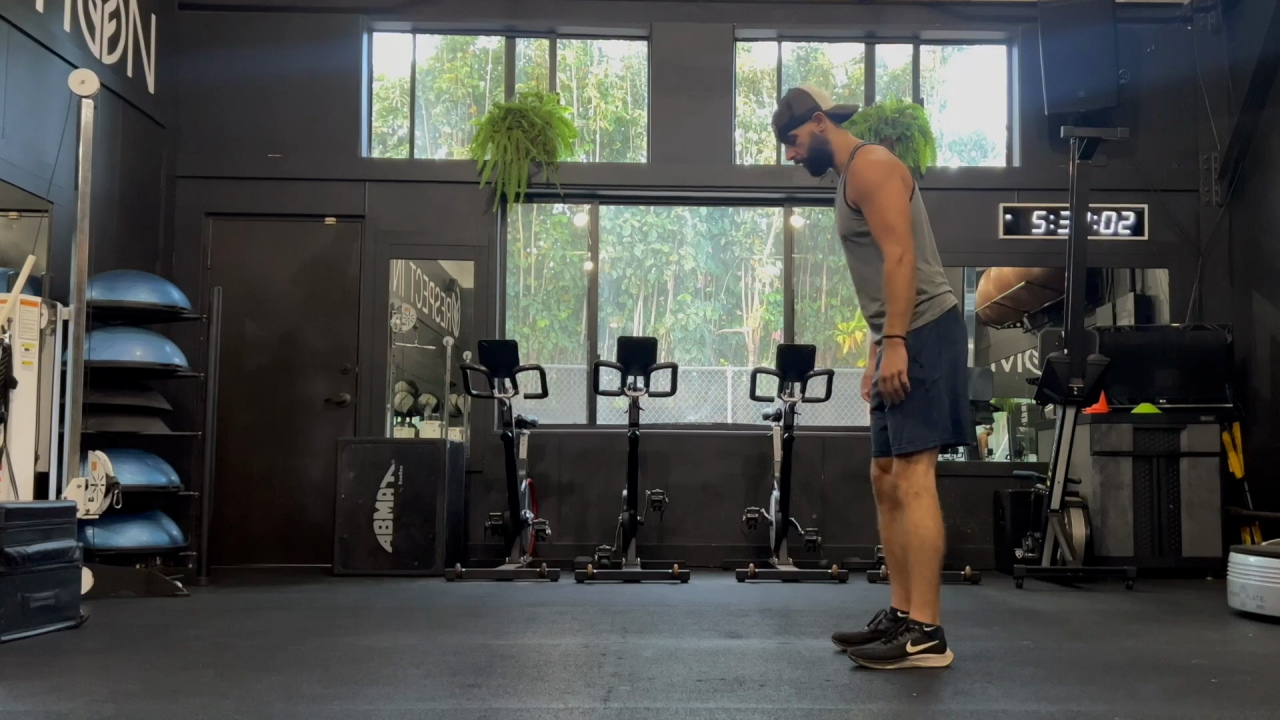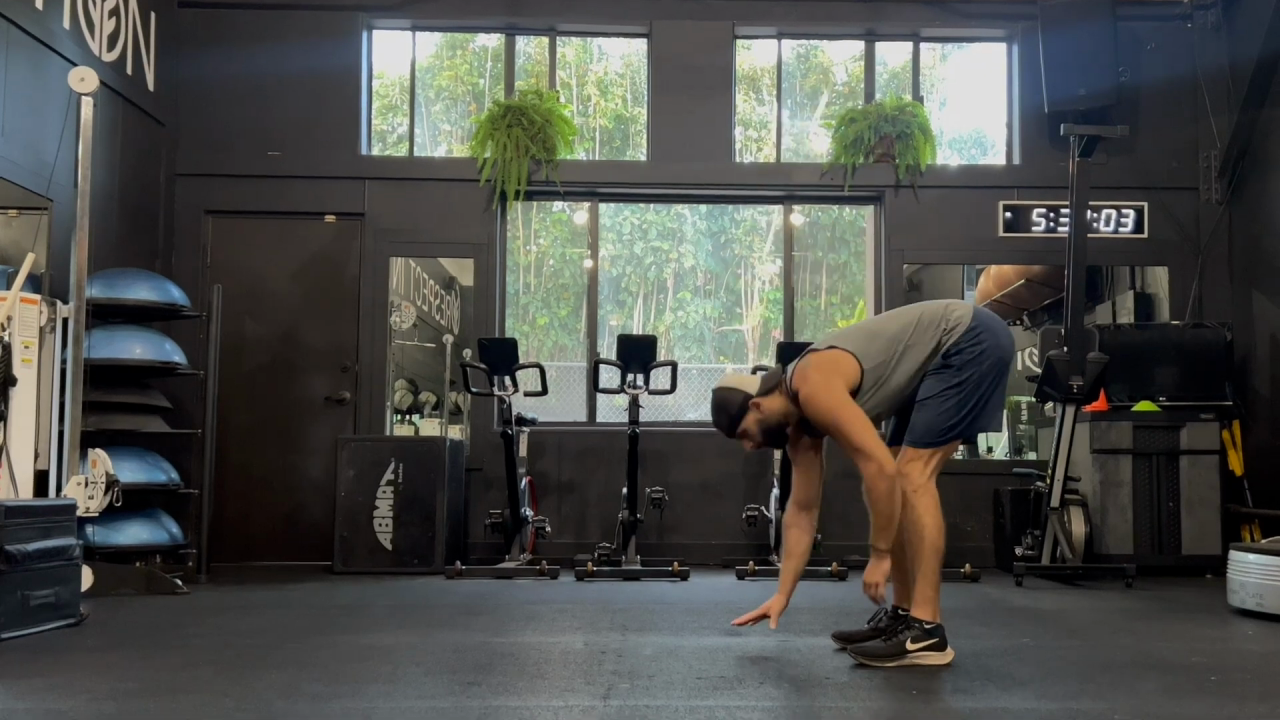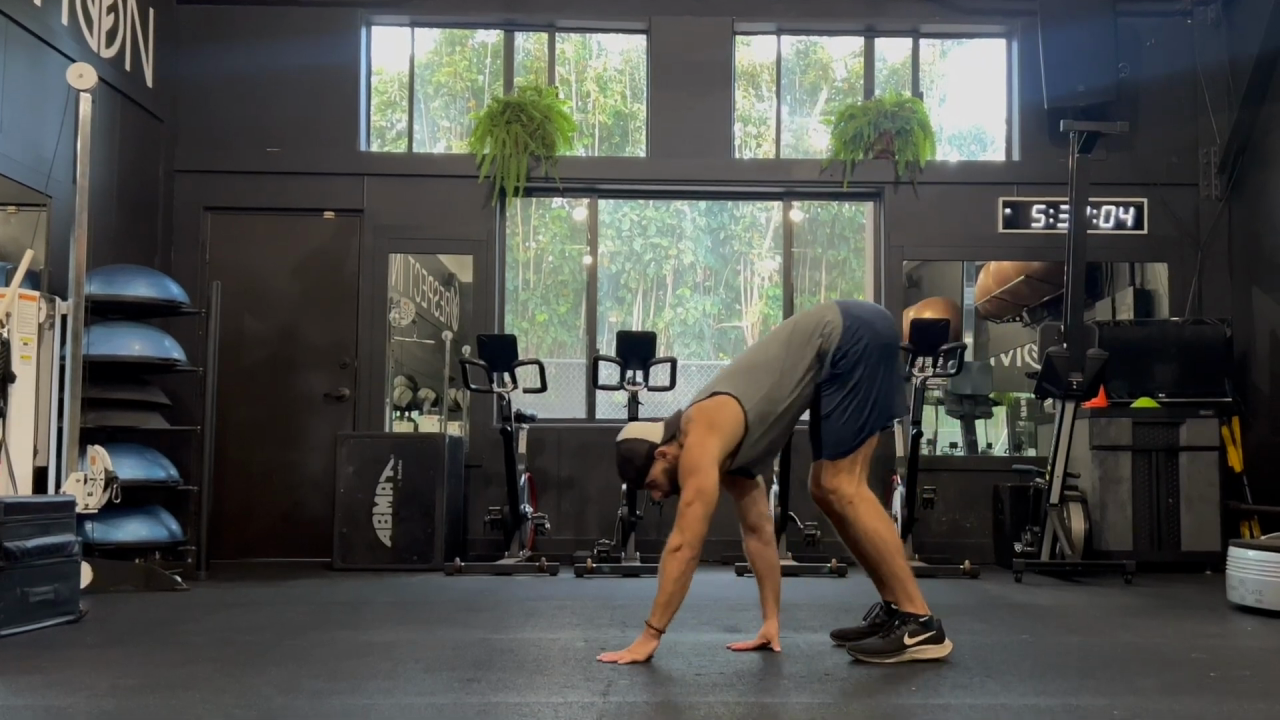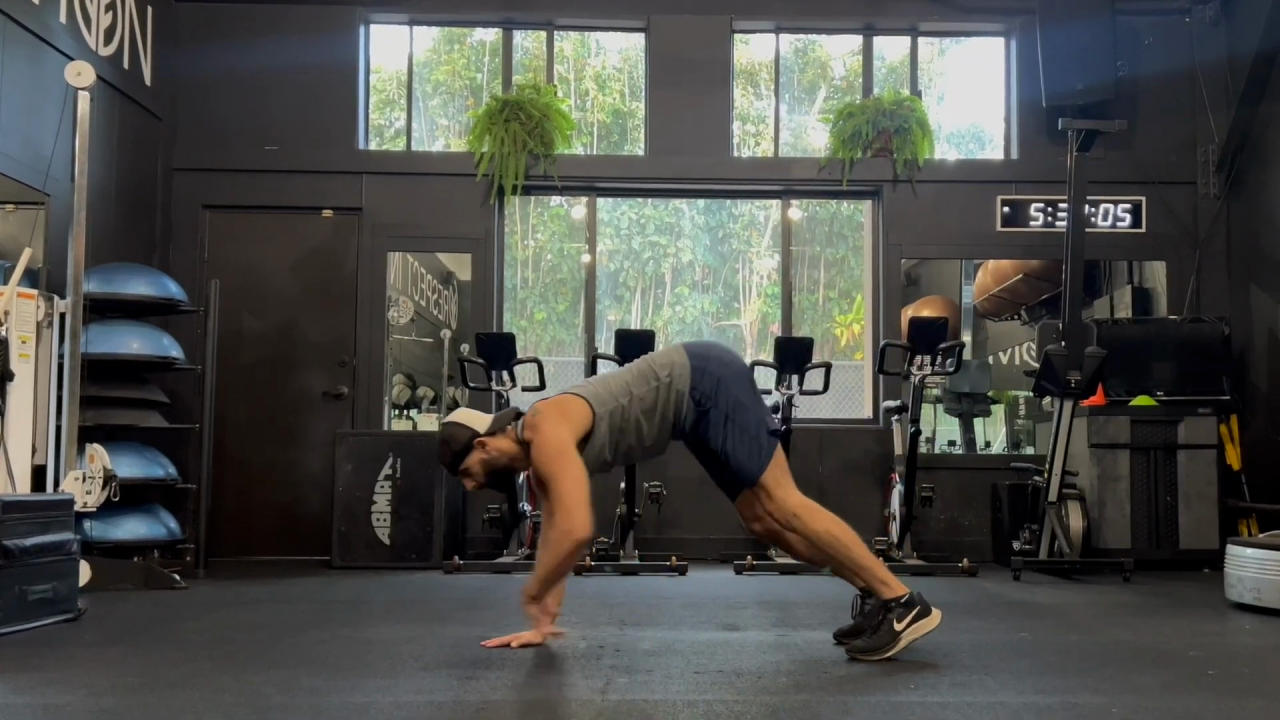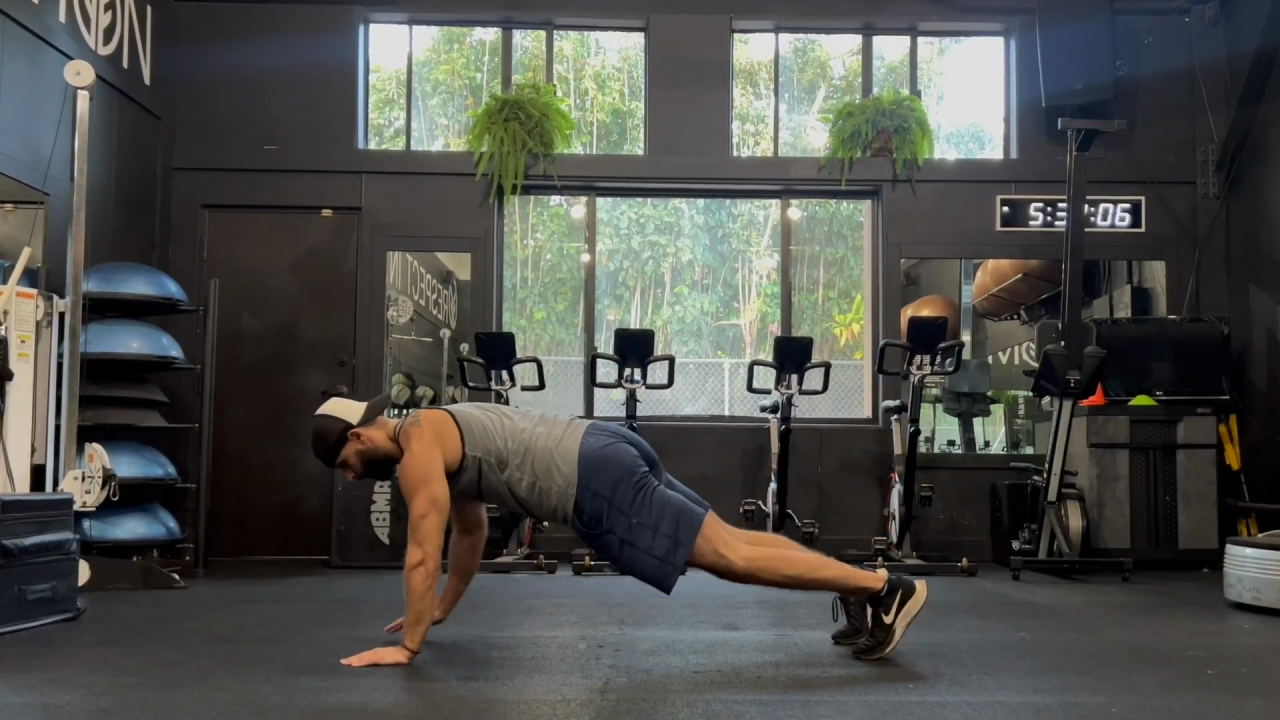
dt=1s
person 1, frame 1
left shoulder: (871, 164)
right shoulder: (850, 180)
left elbow: (901, 258)
left wrist: (895, 344)
right wrist: (877, 354)
left hip: (924, 335)
right hip: (902, 342)
left knee: (911, 480)
right knee: (886, 480)
left ankle: (926, 633)
right ankle: (901, 615)
person 1, frame 2
left shoulder: (814, 391)
right shoulder: (799, 418)
left elbow: (882, 469)
right elbow: (802, 510)
left wrist: (879, 556)
right wrist: (781, 597)
left hip: (972, 339)
right hip: (954, 347)
left knee: (911, 475)
right knee: (901, 476)
left ankle: (926, 632)
right ankle: (904, 614)
person 1, frame 3
left shoulder: (699, 443)
right shoulder: (719, 447)
left elbow: (683, 545)
right elbow: (757, 527)
left wrist: (649, 637)
right wrist: (770, 621)
left hip: (853, 336)
right hip: (840, 341)
left knee: (841, 489)
right knee: (826, 490)
left ankle: (920, 625)
right ankle: (895, 610)
person 1, frame 4
left shoulder: (546, 434)
right shoulder: (542, 452)
left elbow: (577, 530)
right elbow: (556, 536)
left wrist: (534, 595)
right wrist: (544, 623)
left hip: (702, 380)
right hip: (695, 399)
left knee: (783, 506)
right knee: (763, 521)
left ankle: (904, 603)
right ankle: (876, 596)
person 1, frame 5
left shoulder: (416, 445)
right shoulder: (440, 433)
left elbow: (422, 556)
right elbow: (470, 530)
left wrist: (407, 645)
right wrist: (439, 611)
left hip: (595, 485)
right hip: (605, 450)
left knee: (730, 557)
right knee: (726, 538)
left ankle: (886, 588)
right ankle: (859, 589)
